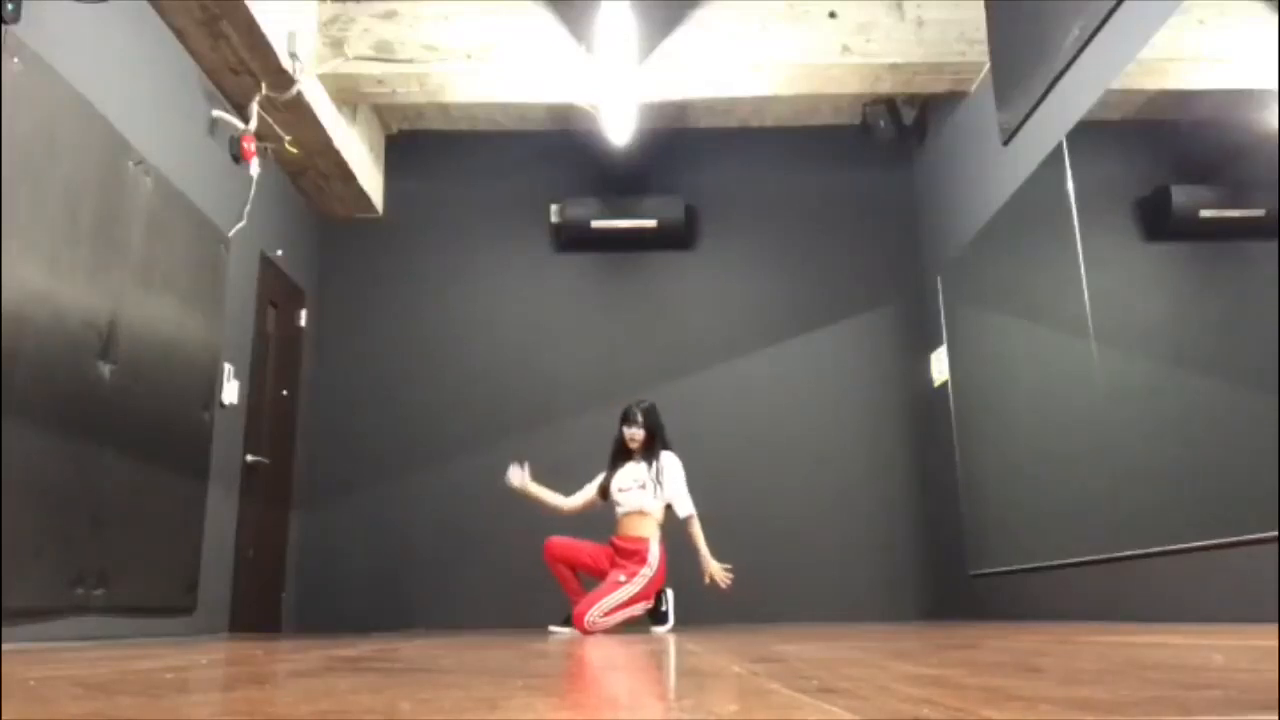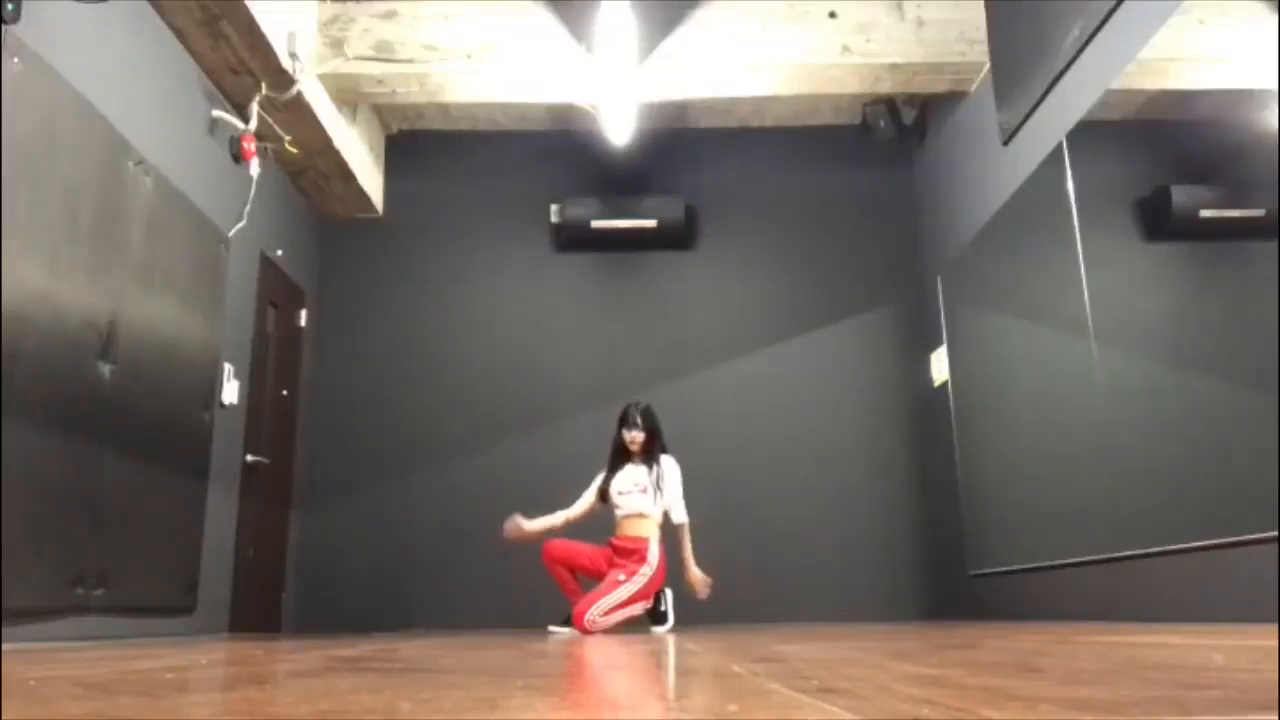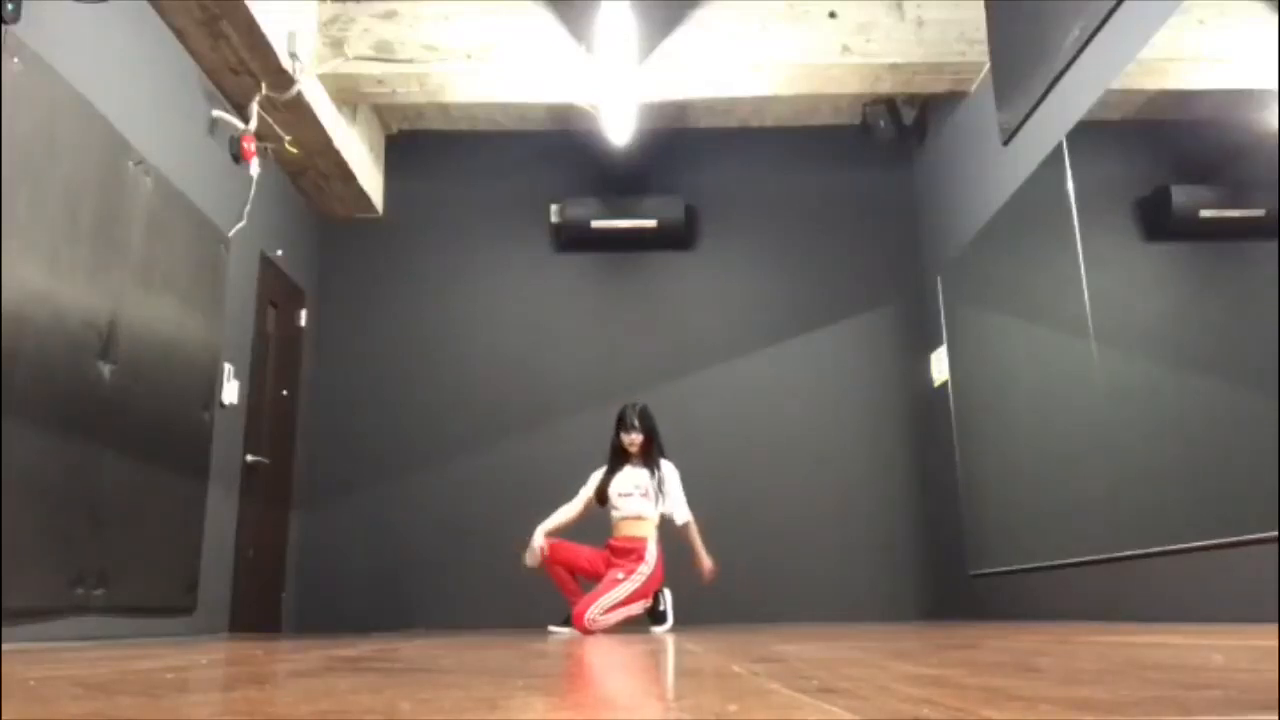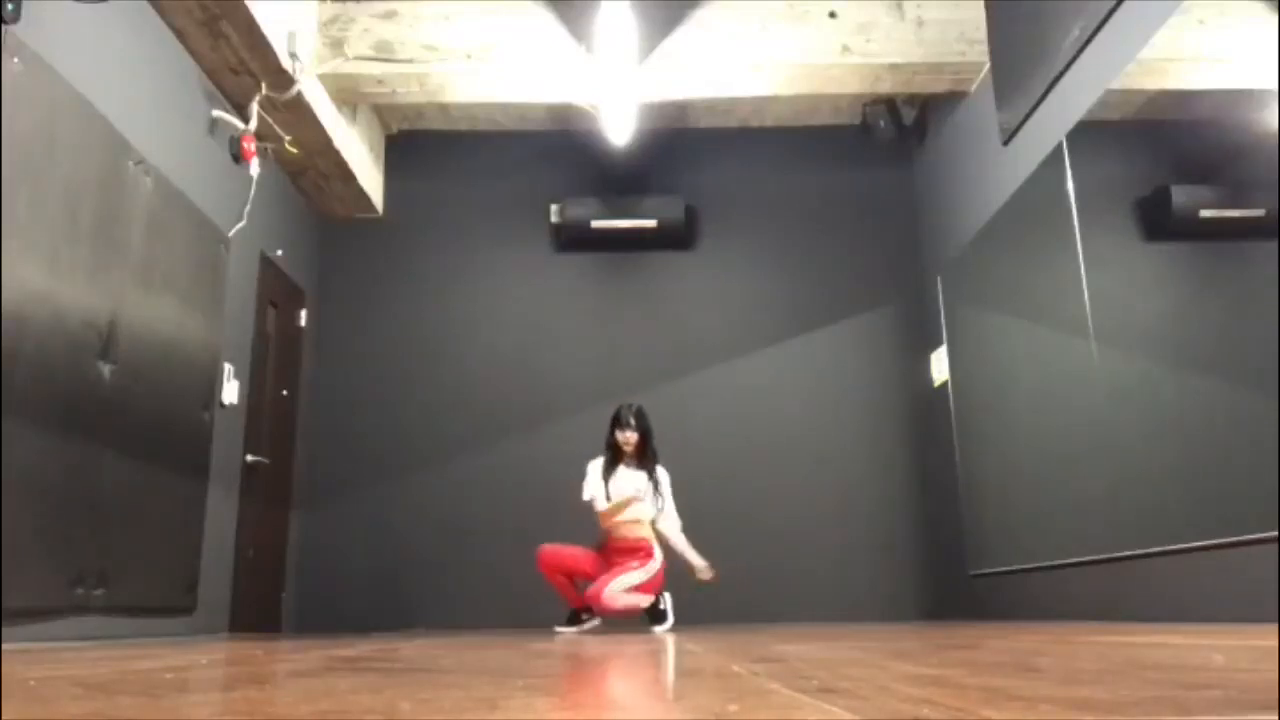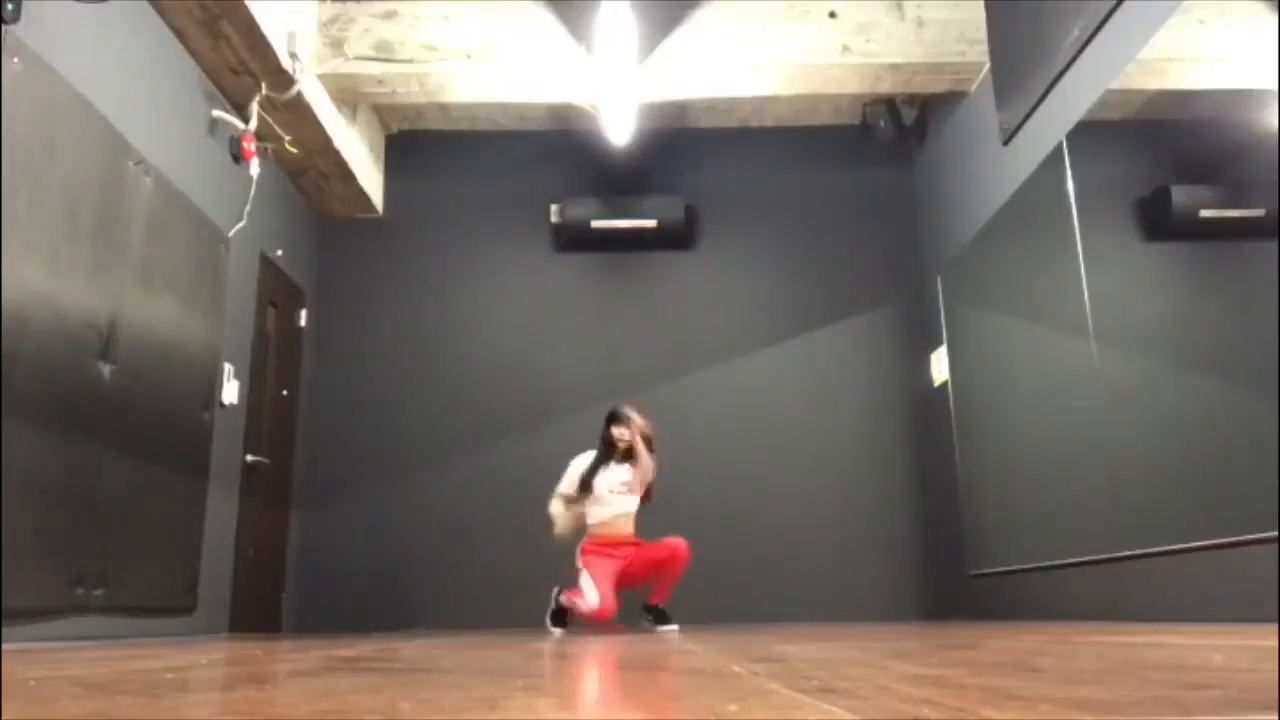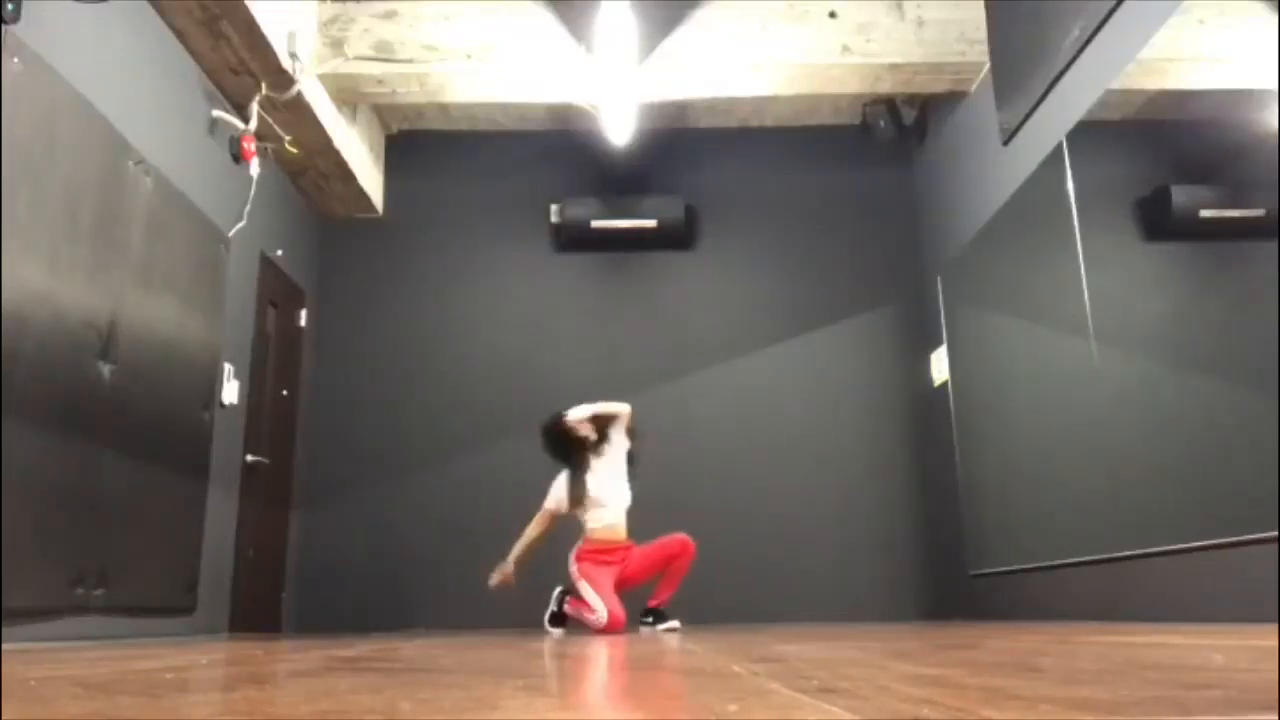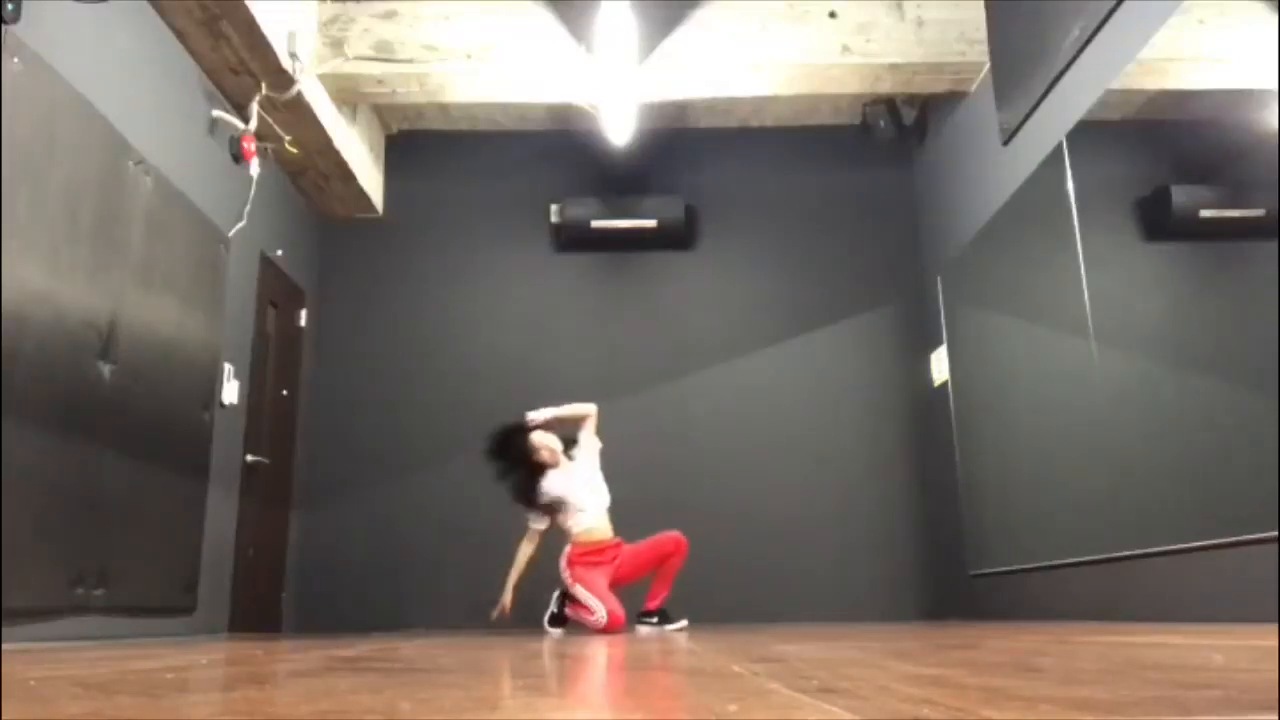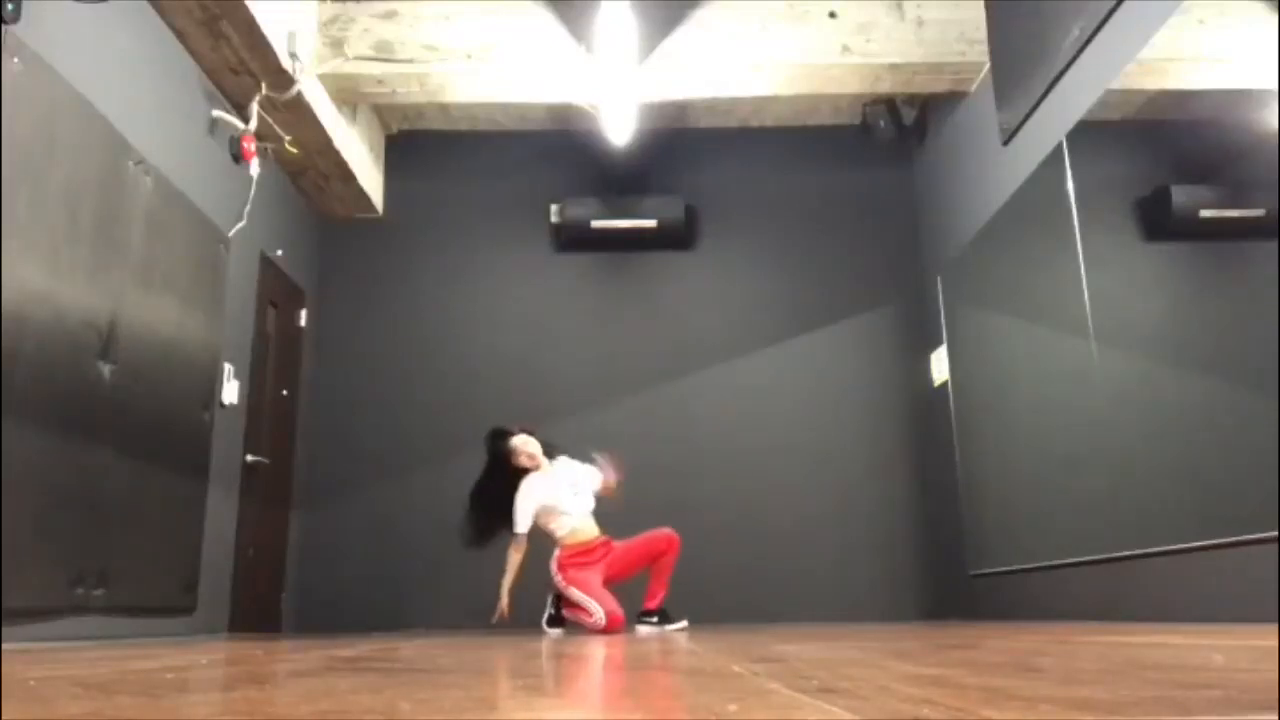
dt=0.2s
person 1, frame 1
left shoulder: (666, 461)
right shoulder: (616, 470)
left elbow: (687, 511)
right elbow: (570, 505)
left wrist: (706, 558)
right wrist: (528, 486)
left hip: (646, 559)
right hip: (616, 553)
left knee: (586, 621)
right knee: (554, 548)
left ankle: (653, 602)
right ankle: (581, 607)
person 1, frame 2
left shoulder: (664, 465)
right shoulder: (613, 472)
left elbow: (680, 517)
right elbow: (573, 513)
left wrist: (690, 567)
right wrist: (529, 526)
left hip: (646, 559)
right hip: (615, 554)
left knee: (585, 621)
right knee: (552, 550)
left ankle: (652, 602)
right ankle: (581, 607)
person 1, frame 3
left shoulder: (663, 469)
right shoulder: (608, 472)
left elbow: (683, 516)
right elbow: (575, 507)
left wrist: (702, 557)
right wrist: (540, 531)
left hip: (644, 559)
right hip: (612, 555)
left knee: (586, 621)
right knee: (550, 550)
left ankle: (652, 602)
right ankle: (579, 606)
person 1, frame 4
left shoulder: (656, 473)
right shoulder: (599, 467)
left elbow: (666, 523)
right elbow: (602, 516)
left wrist: (694, 559)
right wrist: (627, 499)
left hip: (645, 558)
right hip: (609, 556)
left knee: (602, 596)
right knee: (547, 556)
left ankle: (652, 601)
right ankle: (584, 610)
person 1, frame 5
left shoulder: (638, 467)
right shoulder: (587, 463)
left elbow: (646, 477)
right elbow: (558, 501)
left wrist: (638, 440)
right wrist: (562, 517)
left hip: (633, 551)
right hip: (597, 553)
left knee: (677, 548)
right knee: (600, 611)
left ankle: (655, 608)
right ankle: (566, 599)
person 1, frame 6
left shoulder: (612, 454)
right shoulder: (572, 476)
left elbow: (624, 410)
right elbow: (543, 519)
left wrist: (586, 410)
right wrist: (511, 559)
left hip: (626, 556)
right hip: (591, 560)
left knee: (683, 545)
right knee: (613, 622)
left ankle: (653, 612)
right ankle: (566, 603)
person 1, frame 7
left shoulder: (584, 457)
right shoulder: (546, 487)
left elbow: (590, 411)
right elbow: (531, 540)
left wrist: (550, 414)
right wrist: (509, 587)
left hip: (616, 554)
right hip: (582, 563)
left knee: (676, 542)
right knee: (613, 621)
left ankle: (651, 613)
right ankle: (565, 605)
person 1, frame 8
left shoulder: (567, 466)
right shoulder: (528, 491)
left elbow: (607, 485)
right elbow: (518, 545)
left wrist: (608, 476)
right wrist: (504, 592)
left hip: (605, 551)
right hip: (573, 565)
left knee: (667, 539)
right knee: (612, 621)
left ankle: (650, 613)
right ankle: (561, 607)
